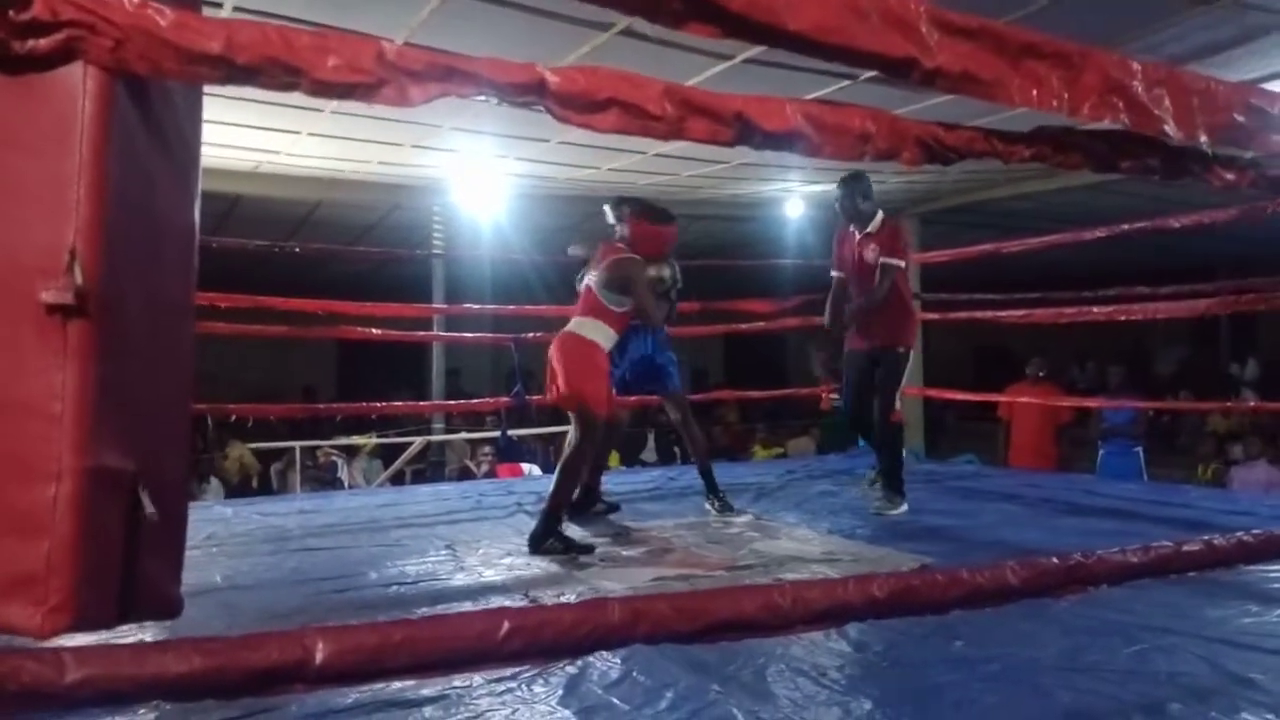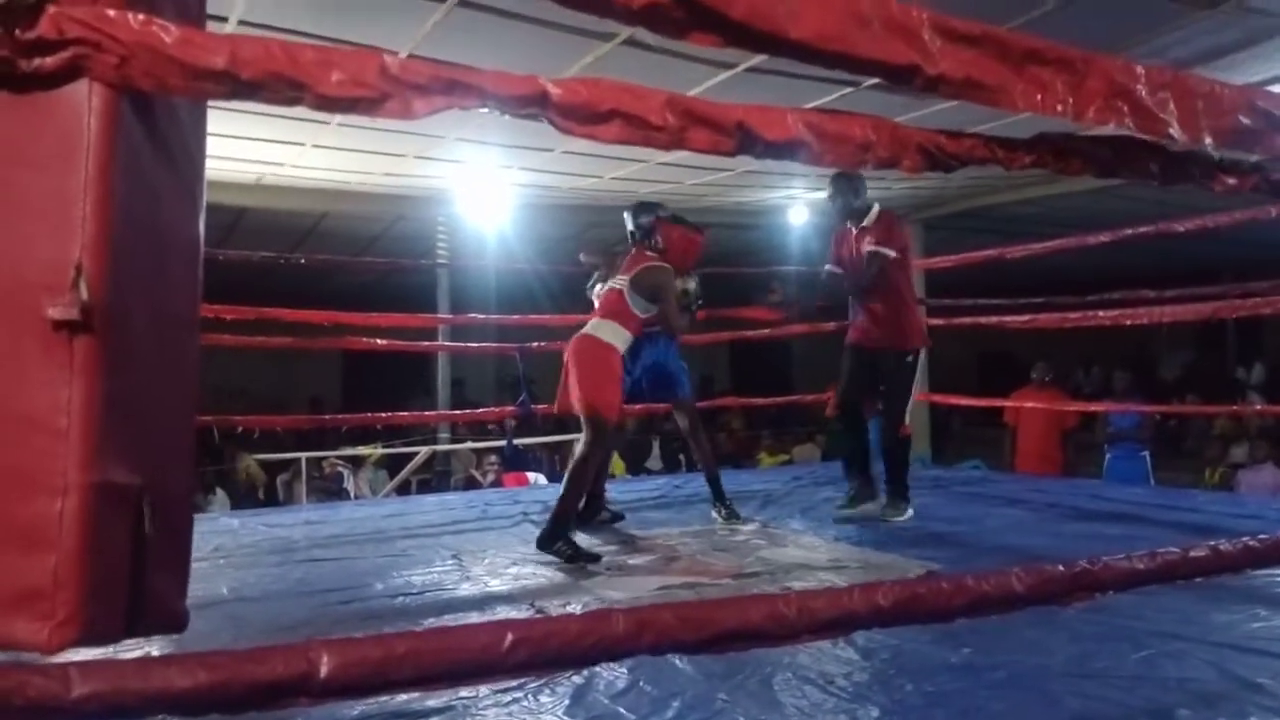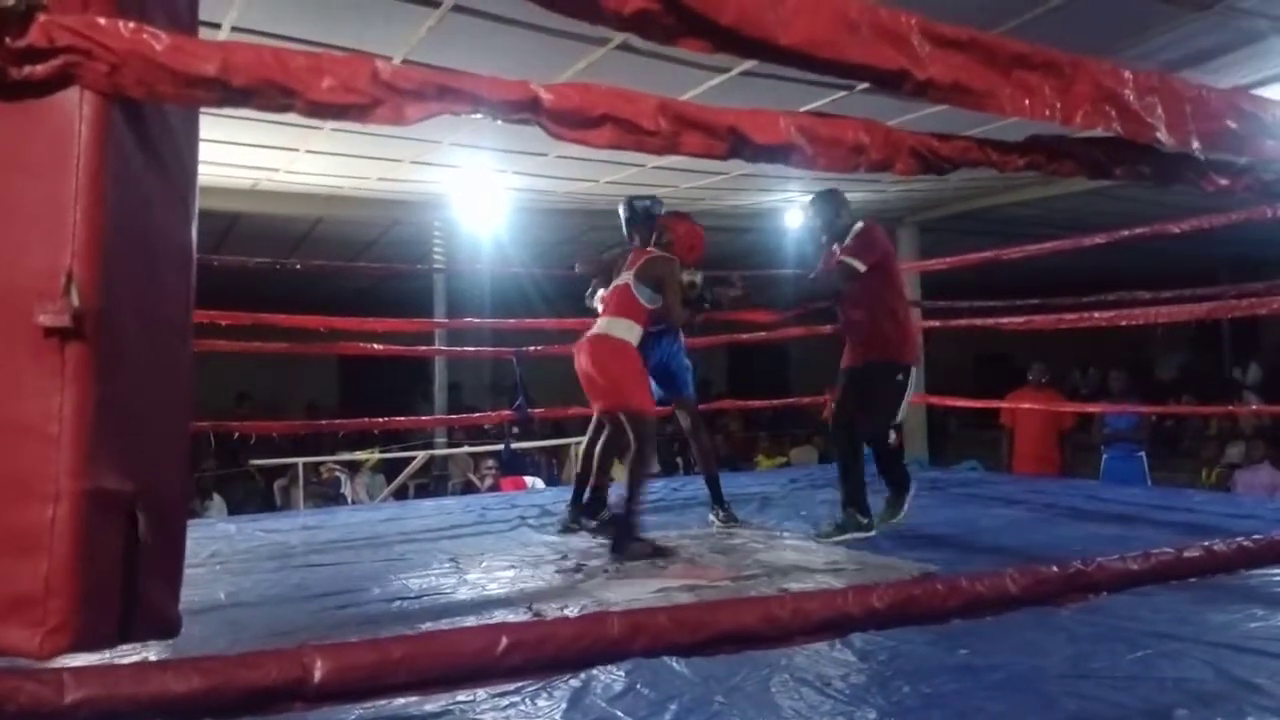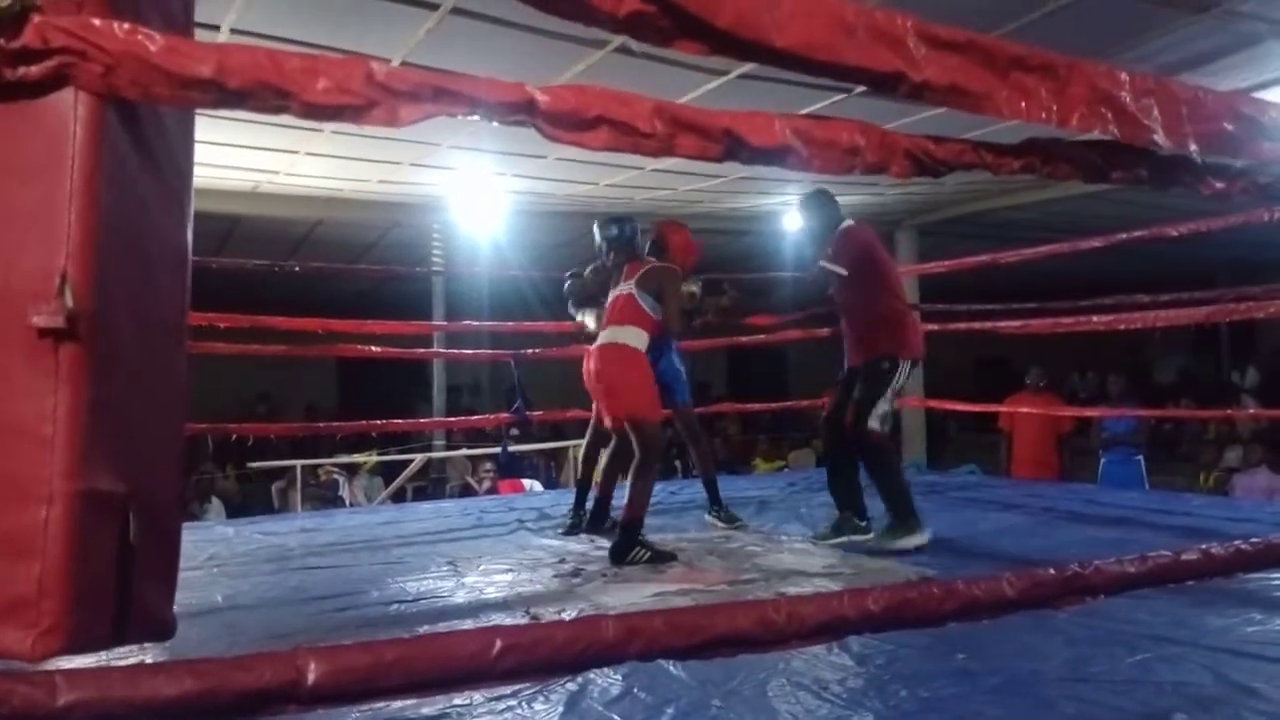
dt=0.2s
person 1, frame 1
left shoulder: (608, 250)
right shoulder: (632, 267)
right elbow: (653, 318)
left hip: (574, 344)
right hip: (583, 349)
left knee: (597, 427)
right knee: (587, 436)
right ankle: (546, 529)
person 1, frame 2
left shoulder: (634, 259)
right shoulder: (661, 274)
right elbow: (673, 326)
right wrist: (685, 312)
left hip: (586, 347)
right hip: (598, 352)
left knee: (600, 433)
right knee: (599, 439)
left ankle: (580, 510)
right ankle: (555, 530)
person 1, frame 3
left shoulder: (629, 258)
right shoulder: (665, 263)
right elbow: (674, 318)
right wrist: (690, 306)
left hip: (591, 347)
right hip: (615, 350)
left knee: (615, 429)
right knee: (643, 436)
right ankle: (624, 528)
person 1, frame 4
left shoulder: (621, 275)
right shoulder: (666, 274)
right elbow: (674, 327)
left hip: (598, 357)
right hip: (625, 359)
left knee: (622, 437)
right knee: (650, 445)
right ankle: (627, 540)
person 2, frame 1
left shoulder: (892, 232)
right shoulder: (842, 237)
left elbow: (881, 290)
right elbow: (839, 291)
left wrist: (840, 326)
right wrist: (828, 332)
left hip: (895, 337)
right hip: (861, 338)
left knee: (886, 409)
right knee: (854, 408)
left ankle: (894, 490)
right ankle: (890, 458)
person 2, frame 2
left shoulder: (890, 226)
right shoulder: (841, 234)
left elbow: (864, 279)
right elbow: (833, 280)
left hip: (900, 338)
right hip: (863, 336)
left knee: (894, 418)
right knee: (847, 407)
left ankle: (898, 498)
right ankle: (862, 487)
person 2, frame 3
left shoulder: (870, 237)
right shoulder: (834, 249)
left elbow: (825, 284)
right elbow: (820, 289)
left hip: (893, 351)
right hip: (858, 353)
left knee: (878, 429)
right knee: (844, 428)
left ankle: (899, 488)
right ankle: (857, 515)
person 2, frame 4
left shoulder: (852, 237)
right shoulder: (840, 244)
left hip: (893, 349)
right hip: (865, 353)
left knee: (866, 428)
right knee: (836, 428)
left ankle: (906, 521)
right ankle: (853, 517)
person 3, frame 1
left shoulder: (660, 263)
left elbow: (664, 317)
left wrist: (662, 292)
left hip: (650, 339)
right hip: (616, 337)
left knee: (681, 412)
left ankle: (712, 490)
right ankle: (589, 492)
person 3, frame 2
left shoulder: (679, 274)
left elbow: (683, 323)
right elbow: (594, 289)
left wrist: (686, 303)
left hip: (661, 345)
right hip: (625, 344)
left knee: (690, 420)
left ankle: (720, 499)
right ankle: (592, 499)
person 3, frame 3
left shoulder: (682, 274)
right elbow: (593, 296)
left wrist: (693, 298)
left hip: (667, 344)
left knee: (692, 421)
left ankle: (718, 502)
right ankle: (581, 503)
person 3, frame 4
left shoulder: (678, 284)
right elbow: (578, 303)
left wrist: (687, 307)
left hip: (658, 351)
left knee: (689, 426)
right knee: (599, 429)
left ankle: (716, 504)
right ankle: (580, 508)
